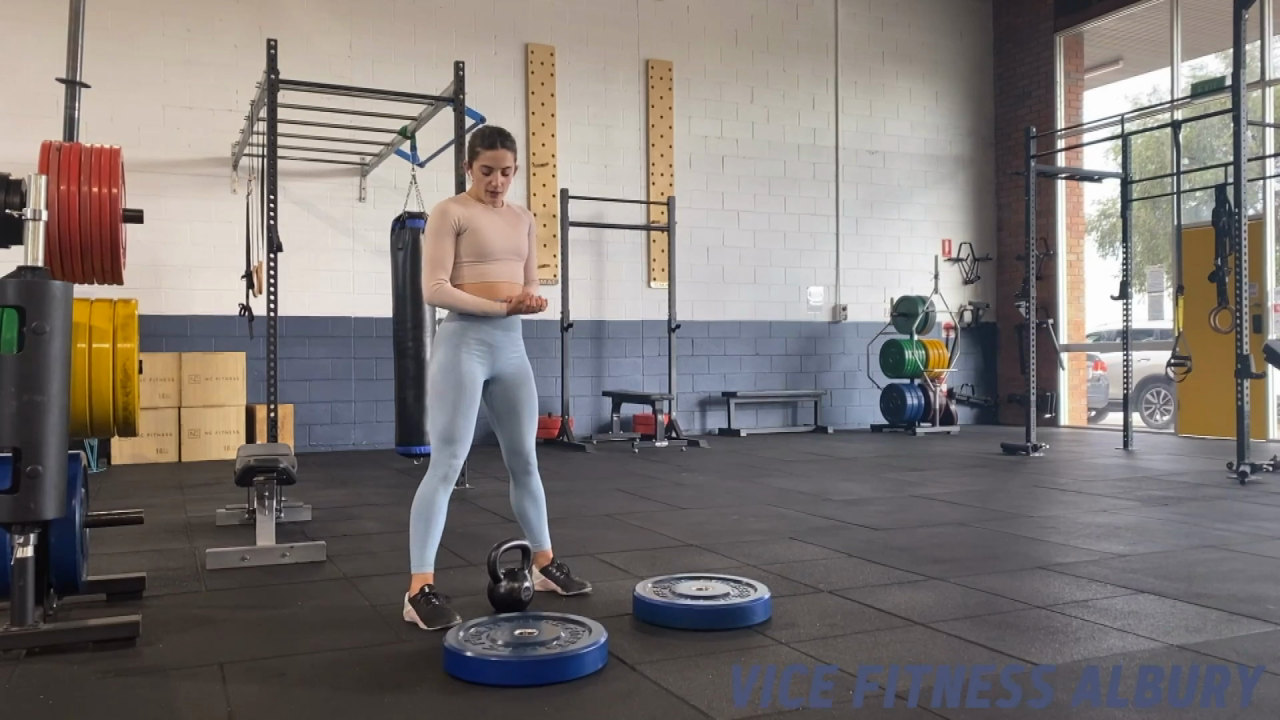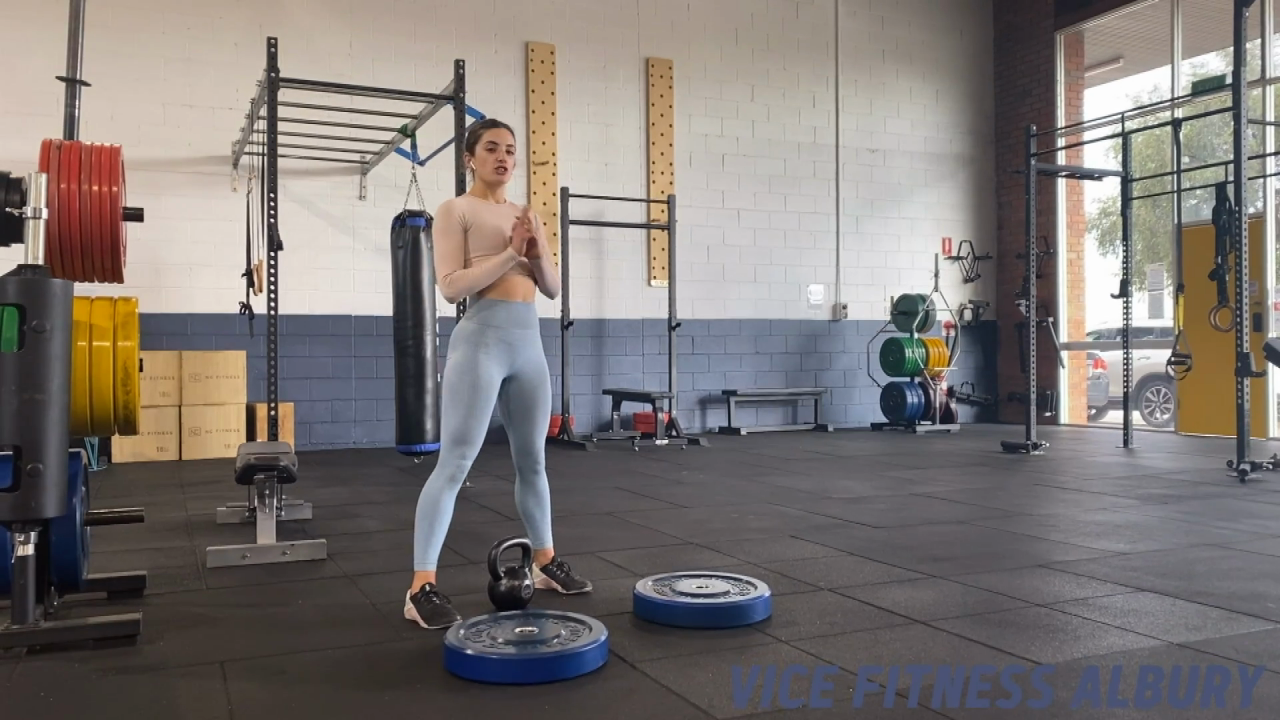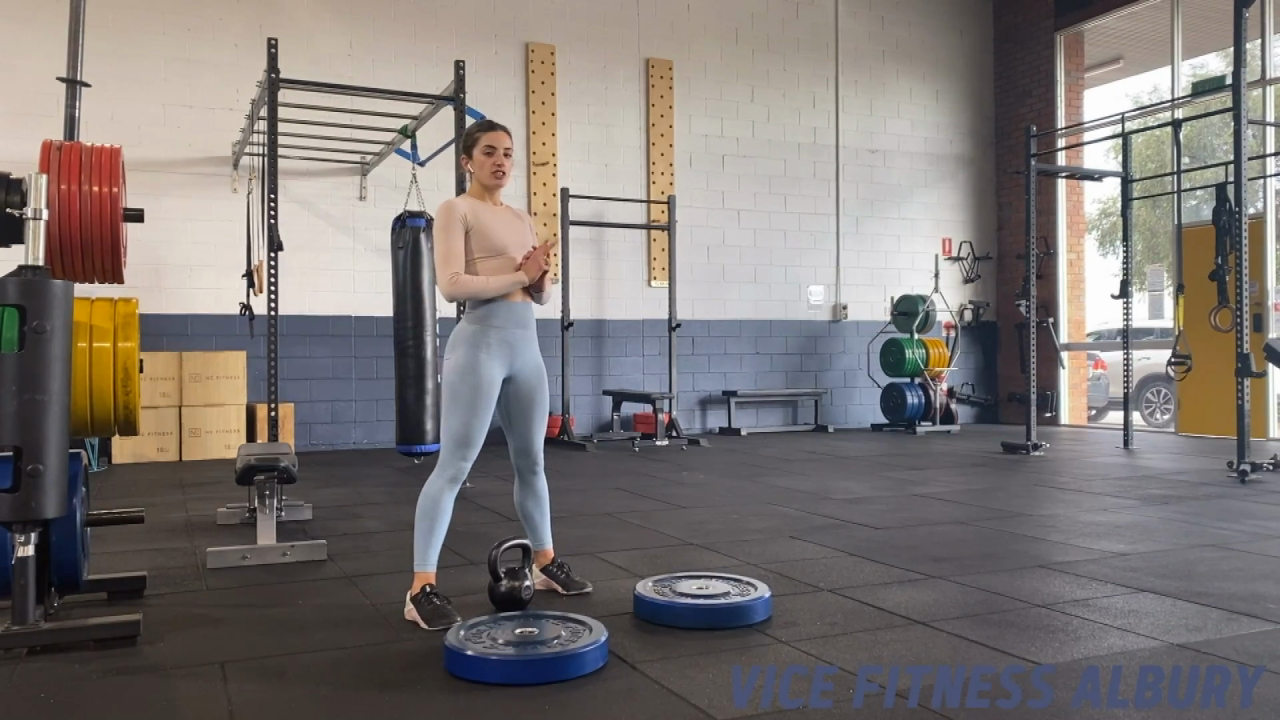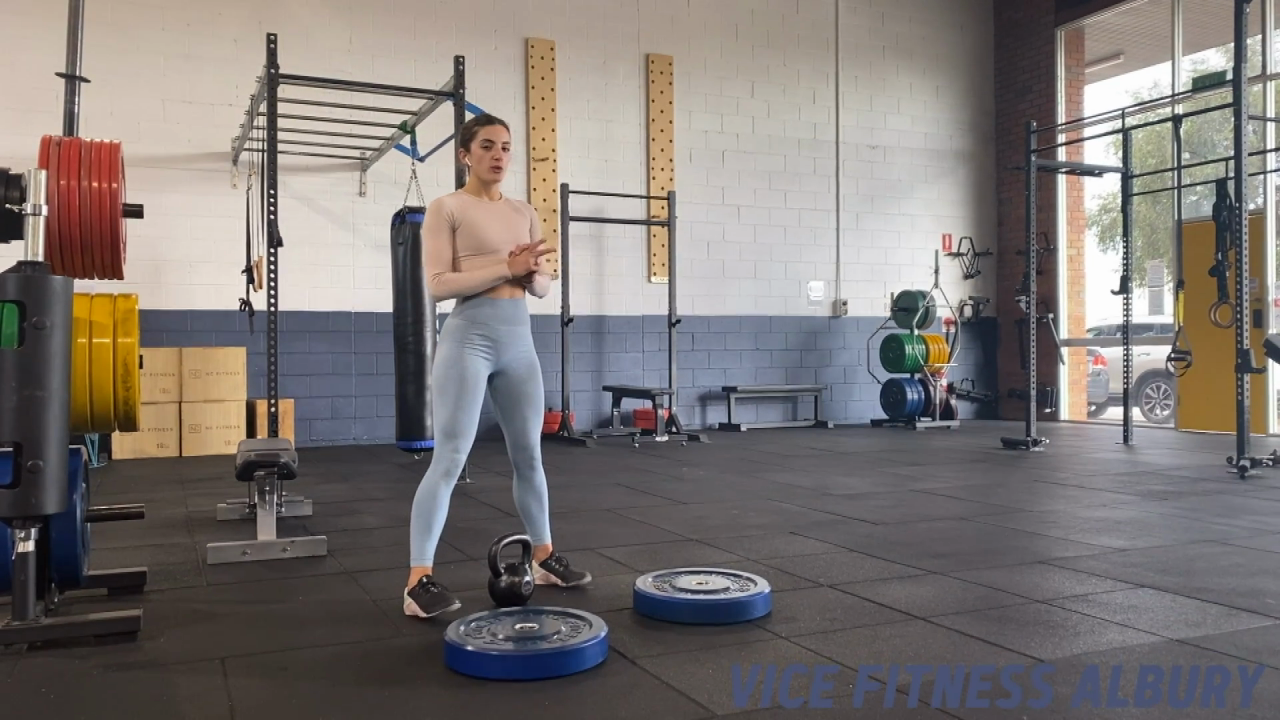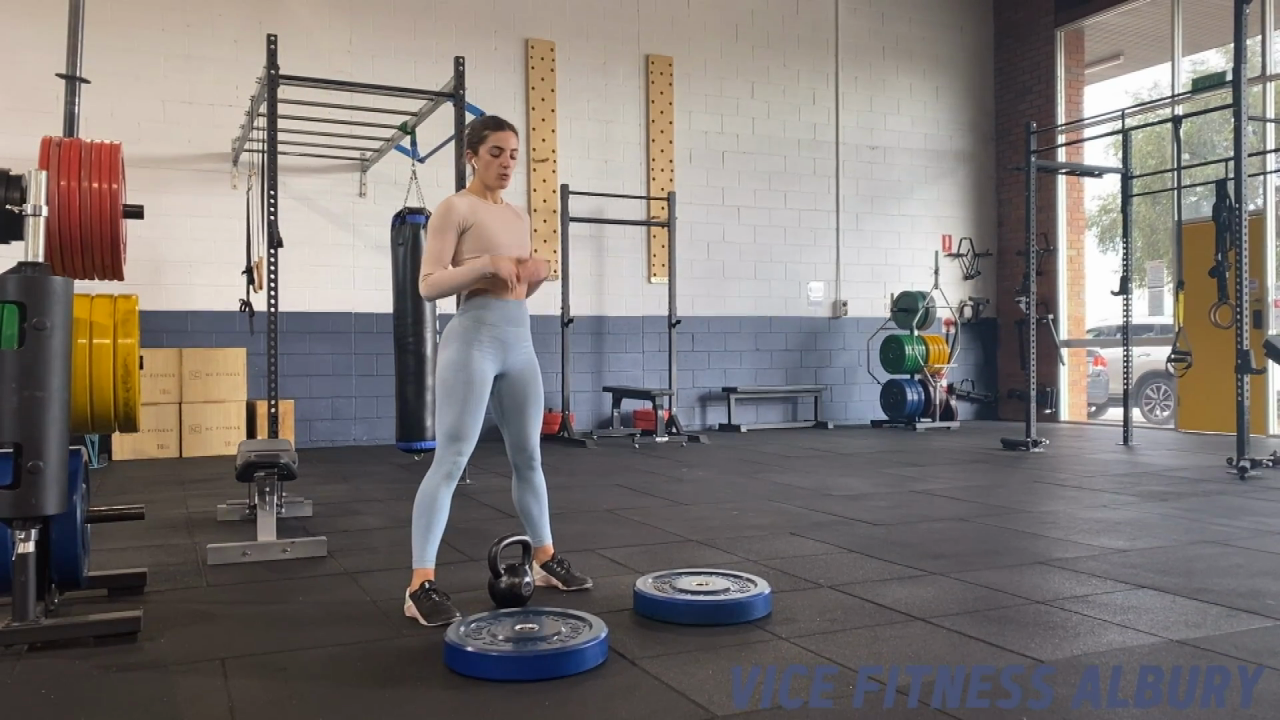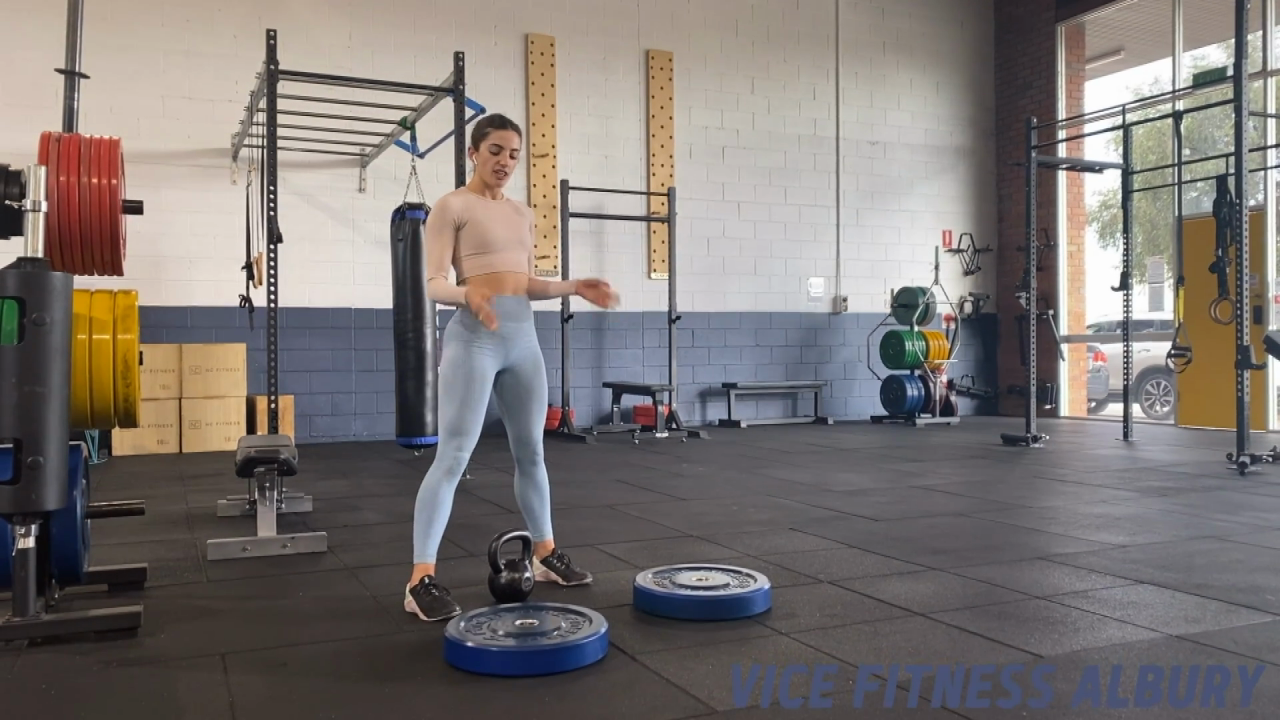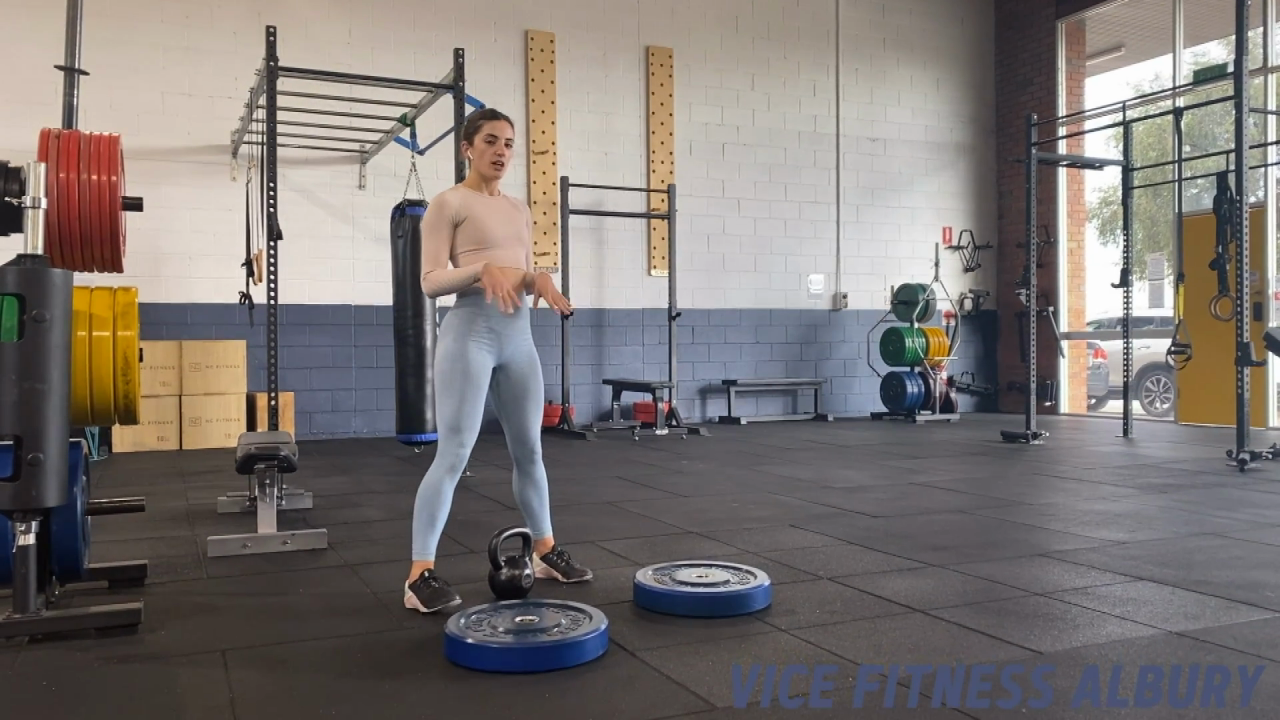
dt=0.7s
person 1, frame 1
left shoulder: (522, 218)
right shoulder: (449, 212)
right elbow: (434, 290)
left wrist: (531, 300)
right wrist: (502, 305)
left hip: (511, 345)
right hip: (464, 341)
left knee: (524, 460)
right knee: (447, 464)
left ankle: (544, 563)
right ankle: (420, 589)
person 1, frame 2
left shoulder: (526, 215)
right shoulder: (455, 210)
left elbow: (553, 287)
right elbow: (451, 286)
left wrist: (537, 252)
right wrist: (511, 252)
left hip: (528, 341)
right hip: (482, 338)
left knee: (533, 460)
right knee: (455, 463)
left ankle: (545, 561)
right ankle: (421, 587)
person 1, frame 3
left shoulder: (522, 219)
right shoulder: (456, 210)
left elbow: (537, 293)
right elbow: (452, 285)
left wrist: (539, 277)
right wrist: (519, 274)
left hip: (525, 344)
right hip: (480, 341)
left knee: (531, 461)
right knee: (455, 464)
left ankle: (546, 562)
right ankle: (421, 588)
person 1, frame 4
left shoulder: (525, 213)
right shoulder: (446, 208)
left elbow: (543, 286)
right elbow: (437, 285)
left wrist: (529, 273)
right wrist: (504, 268)
left hip: (518, 339)
right hip: (467, 338)
left knee: (528, 456)
right knee: (449, 460)
left ankle: (544, 557)
right ankle: (419, 581)
person 1, frame 5
left shoulder: (518, 216)
right shoulder: (455, 208)
right elbow: (429, 286)
left wrist: (538, 275)
right wrist: (480, 270)
left hip: (519, 340)
right hip: (473, 337)
left knee: (527, 456)
right knee: (451, 460)
left ankle: (545, 558)
right ankle: (421, 584)
person 1, frame 6
left shoulder: (521, 213)
right shoulder: (451, 206)
right elbow: (435, 283)
left wrist: (573, 286)
right wrist: (467, 294)
left hip: (523, 337)
right hip: (473, 337)
left knee: (531, 452)
right knee: (453, 456)
left ankle: (545, 553)
right ankle: (421, 578)
person 1, frame 7
left shoulder: (519, 209)
right shoulder: (448, 203)
right elbow: (431, 282)
left wrist: (539, 281)
right wrist: (479, 269)
left hip: (518, 334)
right hip: (470, 331)
left knee: (528, 449)
right knee: (454, 453)
left ankle: (545, 551)
right ankle: (420, 574)
